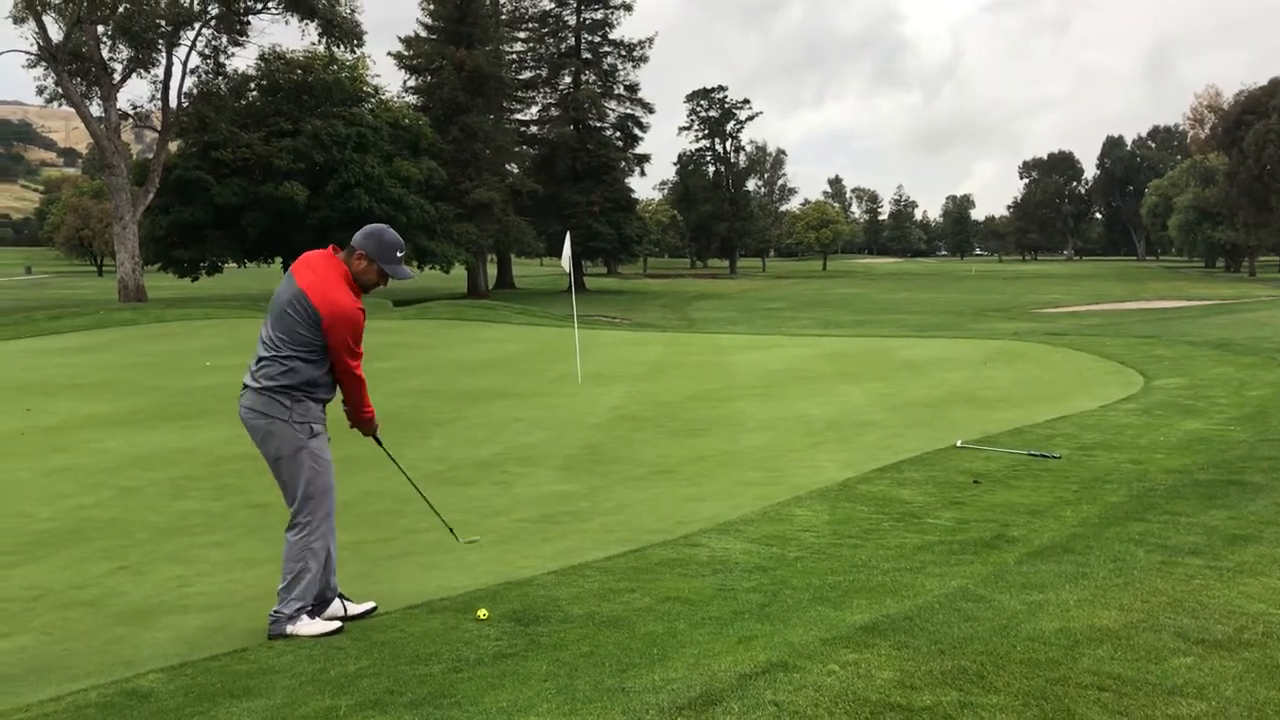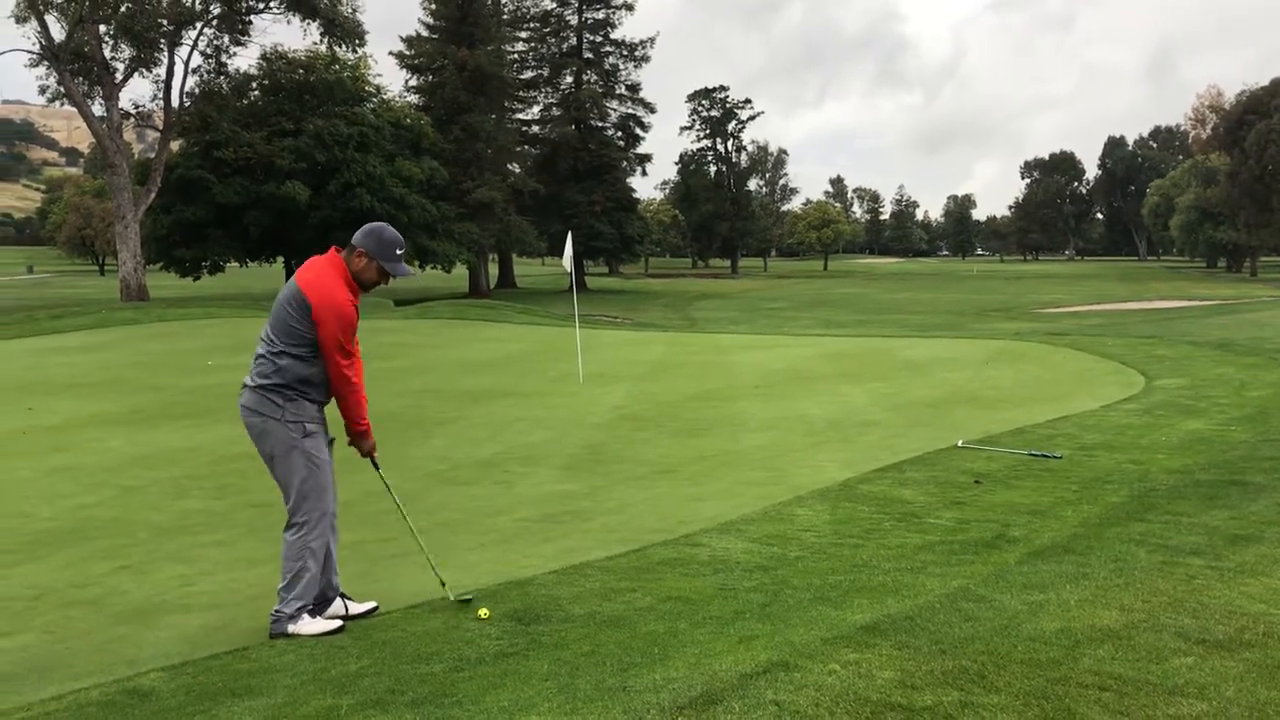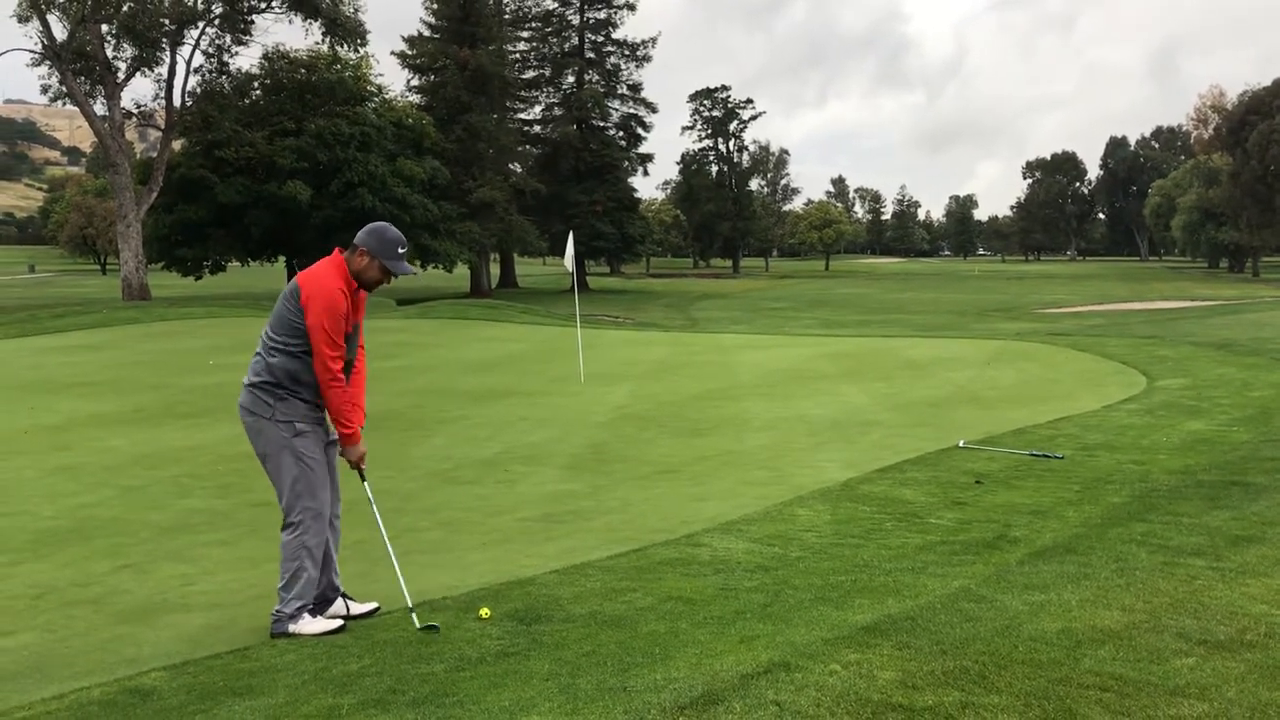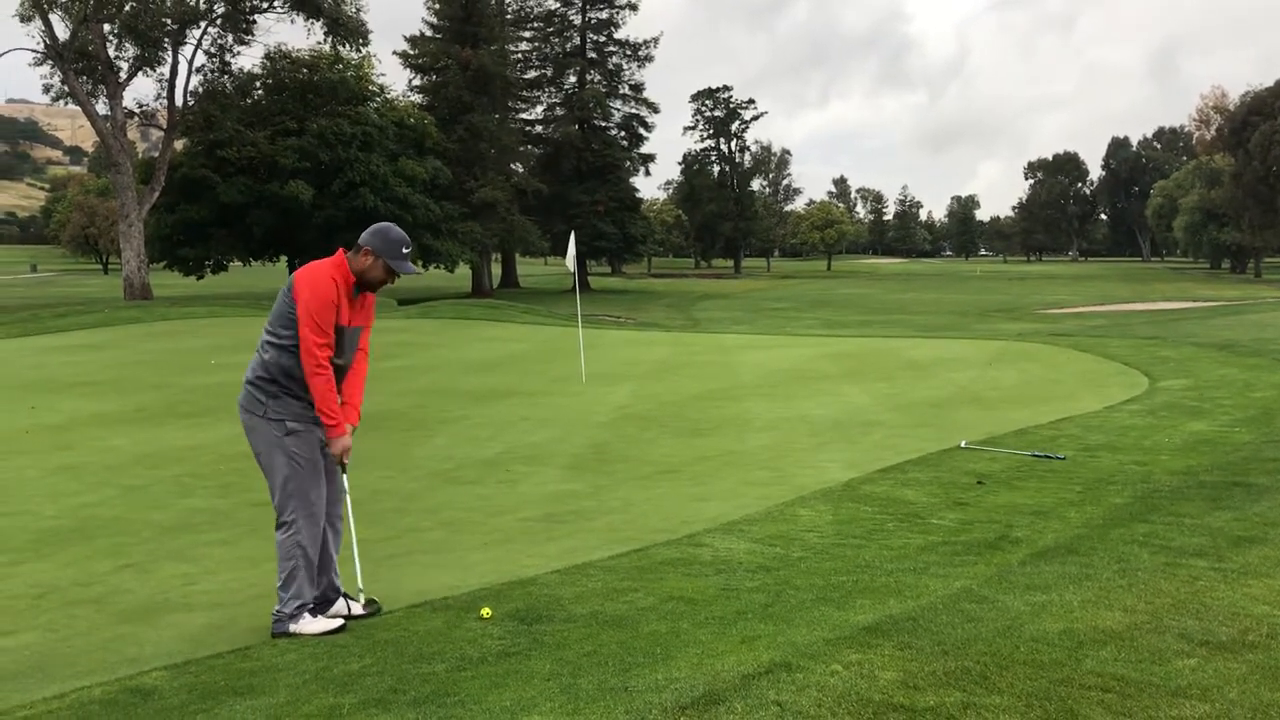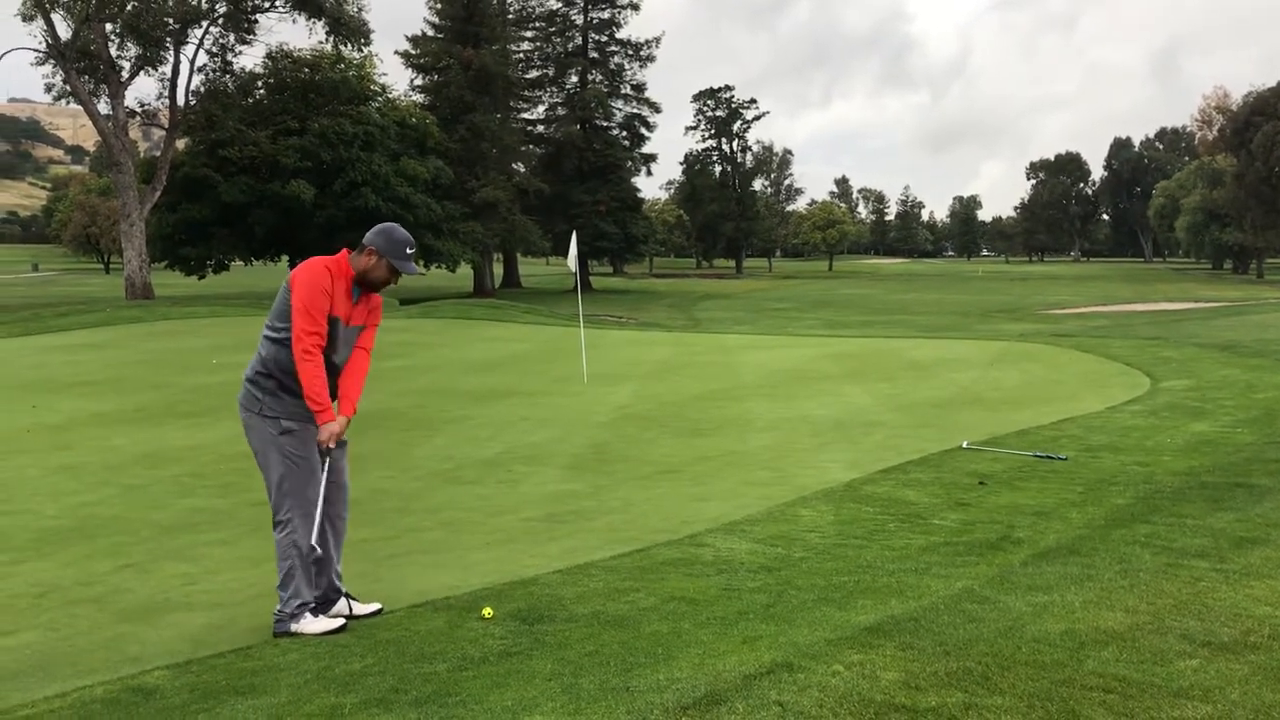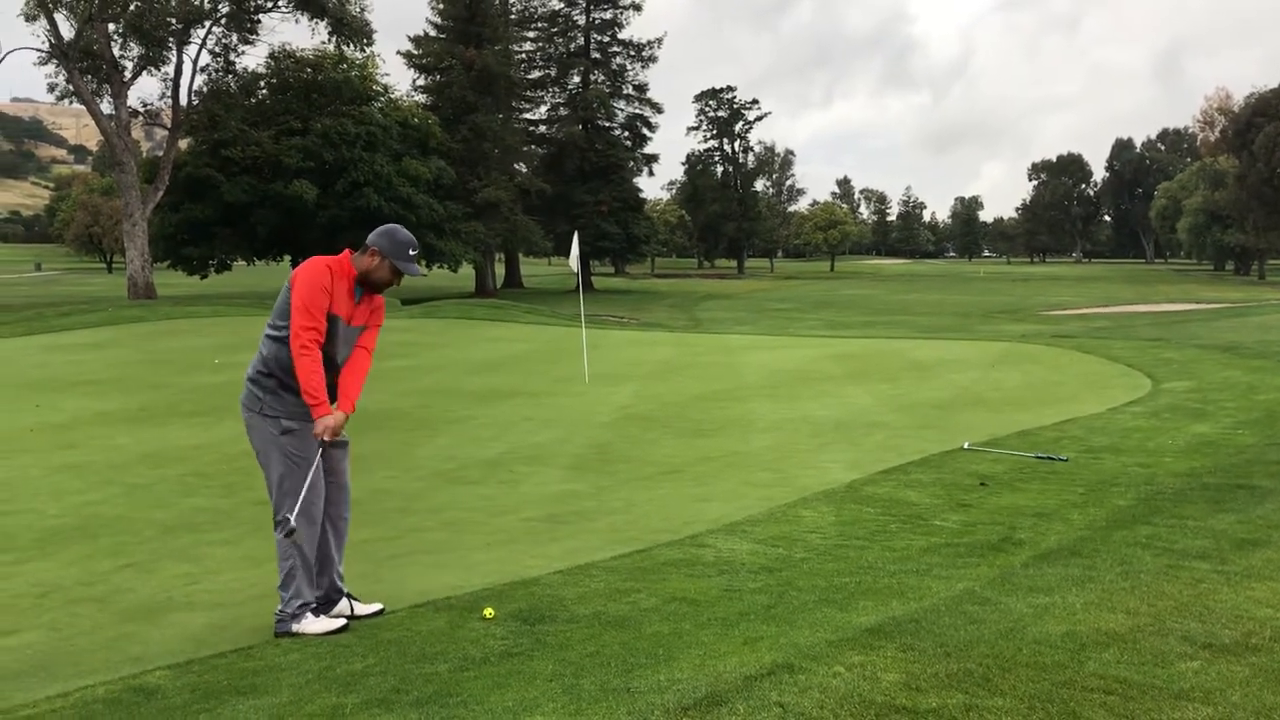
dt=0.1s
person 1, frame 1
left shoulder: (314, 260)
right shoulder: (342, 305)
right elbow: (349, 370)
left wrist: (355, 407)
right wrist: (365, 417)
left hip: (266, 401)
right hip: (286, 411)
left knee: (317, 507)
right knee: (313, 512)
left ankle: (321, 598)
right ankle: (289, 614)
person 1, frame 2
left shoulder: (327, 270)
right shoulder: (333, 294)
left elbow: (347, 358)
right elbow: (342, 371)
left wrist: (357, 420)
right wrist: (363, 429)
left hip: (297, 407)
right hip: (282, 409)
left knee: (322, 506)
right knee: (310, 510)
left ankle: (324, 597)
right ankle: (290, 613)
person 1, frame 3
left shoulder: (350, 288)
right shoulder: (327, 289)
left elbow: (354, 358)
right elbow: (329, 370)
left wrist: (354, 424)
right wrist: (351, 436)
left hip: (301, 407)
right hip: (277, 409)
left knee: (325, 506)
right knee: (307, 510)
left ankle: (324, 597)
right ankle: (291, 612)
person 1, frame 4
left shoulder: (365, 300)
right shoulder: (320, 279)
left elbow: (357, 361)
right elbow: (315, 358)
left wrist: (349, 423)
right wrist: (332, 424)
left hip: (315, 410)
right hip: (276, 407)
left knee: (329, 505)
right knee: (301, 509)
left ankle: (326, 597)
right ankle: (292, 612)
person 1, frame 5
left shoulder: (372, 301)
right shoulder: (317, 275)
left elbow: (358, 360)
right elbow: (306, 349)
left wrist: (342, 416)
right wrist: (324, 414)
left hip: (315, 409)
right hip: (275, 405)
left knee: (332, 504)
right knee: (298, 508)
left ankle: (327, 597)
right ankle: (293, 611)
person 1, frame 6
left shoulder: (375, 303)
right shoulder: (319, 273)
left elbow: (359, 359)
right elbow: (304, 345)
left wrist: (342, 413)
right wrist: (322, 410)
left hip: (321, 410)
right hip: (276, 405)
left knee: (334, 506)
right knee: (300, 507)
left ankle: (329, 597)
right ankle: (294, 611)
